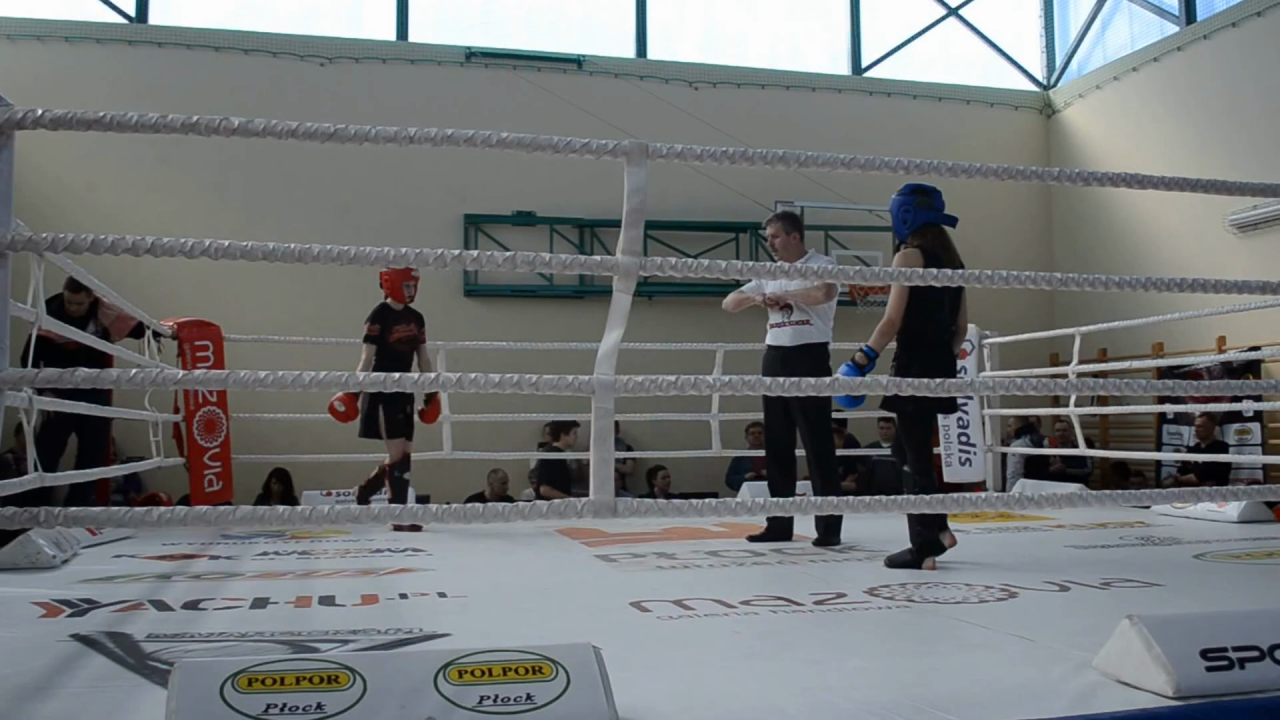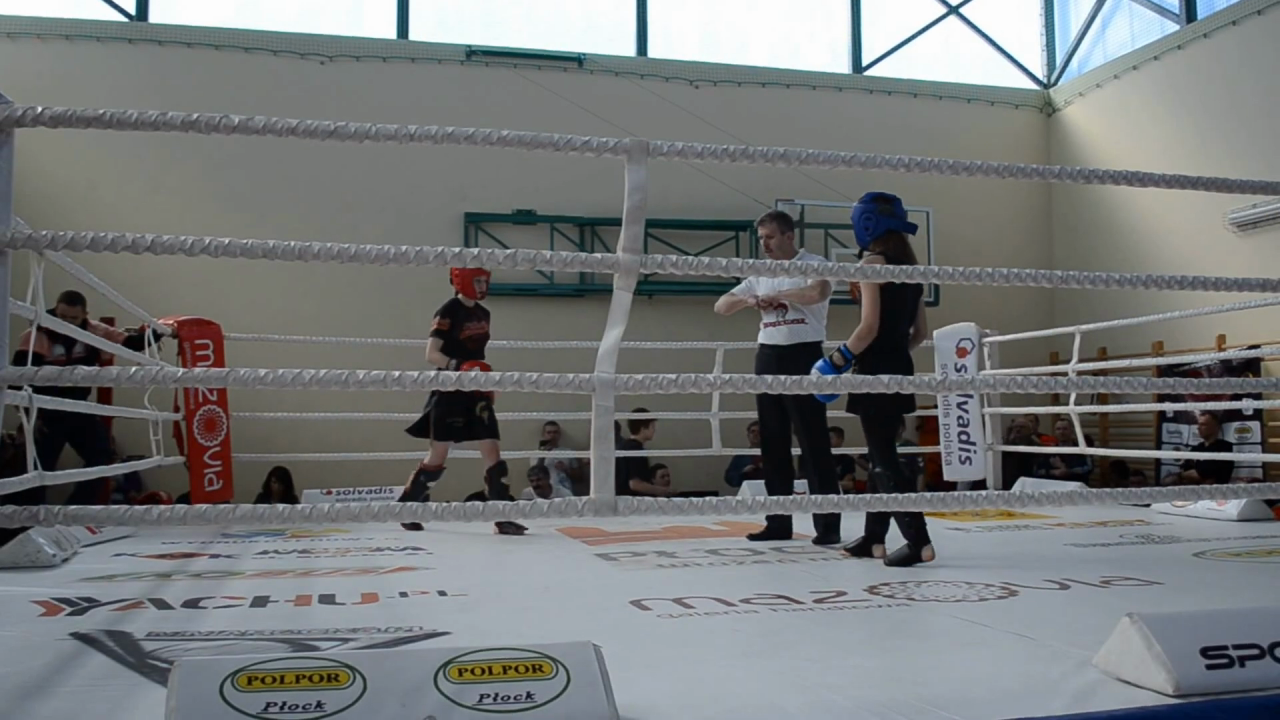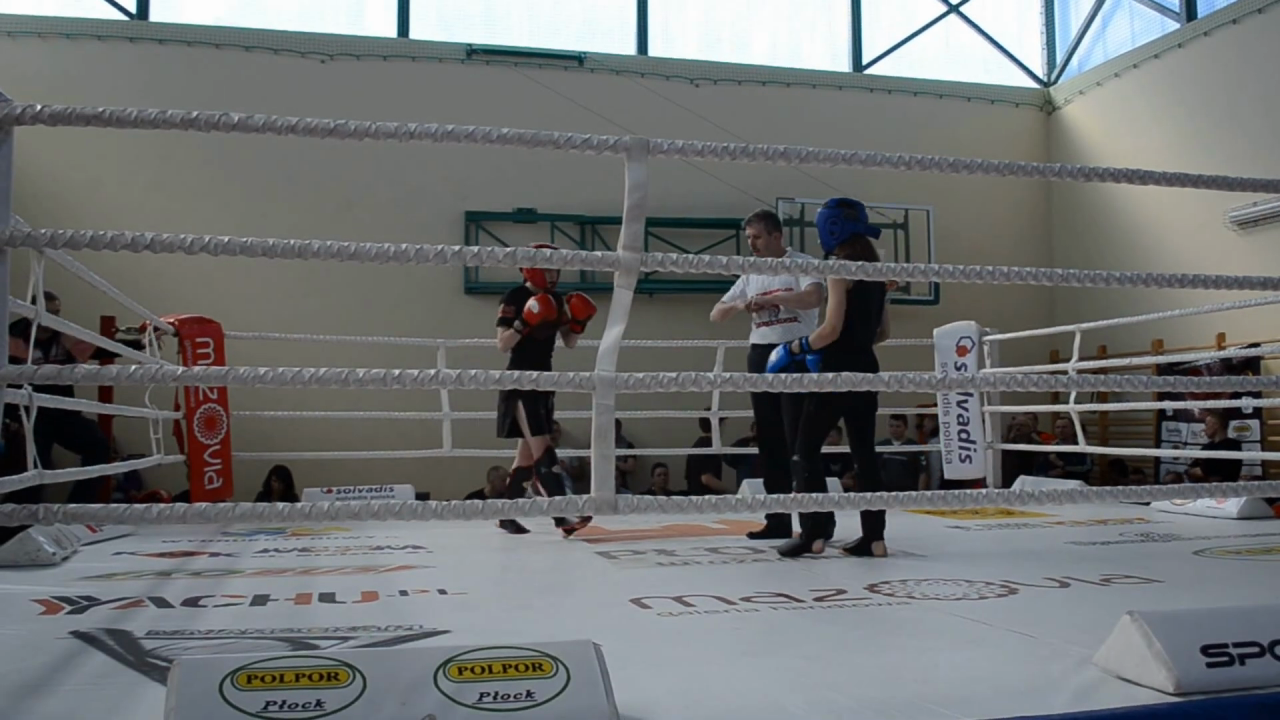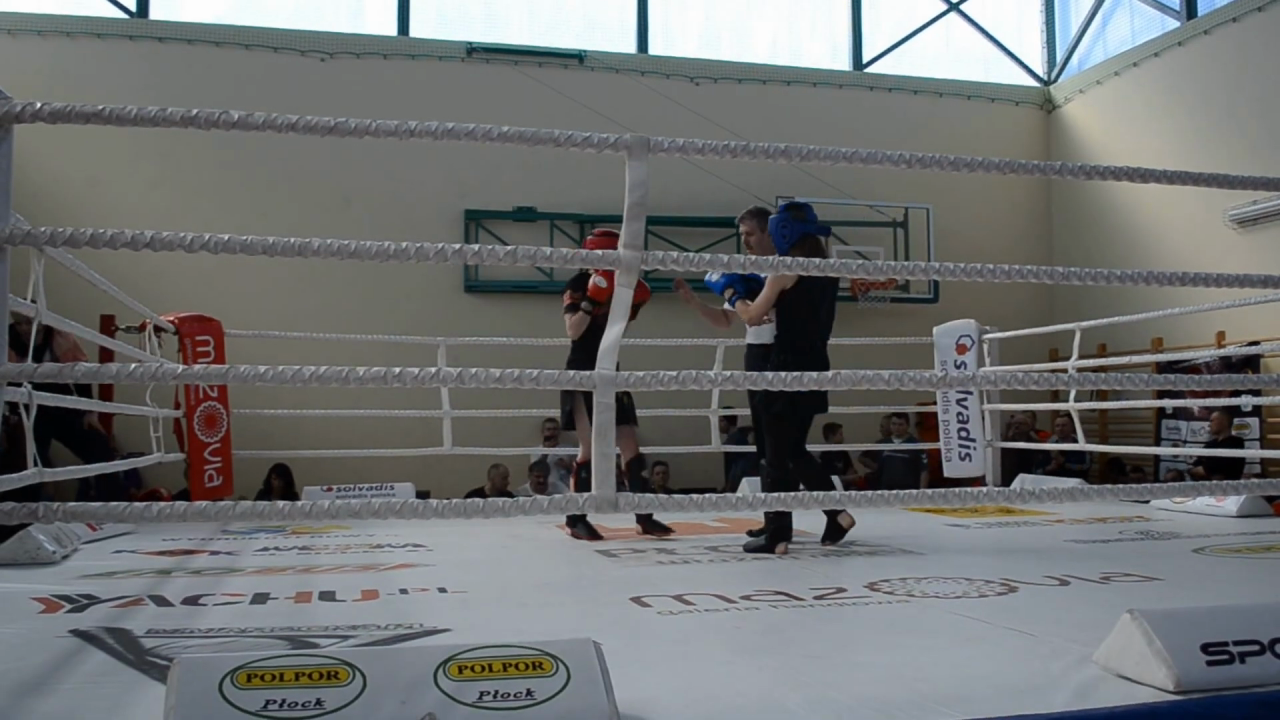
dt=0.4s
person 1, frame 1
left shoulder: (910, 255)
right shoulder: (951, 260)
left elbow: (892, 322)
right elbow: (958, 328)
left wrist: (859, 361)
left hip: (913, 366)
right hip: (939, 365)
left knee: (914, 457)
right knee: (911, 449)
left ankle: (923, 548)
right ankle: (936, 531)
person 1, frame 2
left shoulder: (872, 262)
right shoulder: (909, 266)
left elbow: (869, 326)
right elbow: (919, 332)
left wrist: (837, 359)
left hip: (876, 368)
right hip: (900, 367)
left knee: (884, 459)
right knee: (881, 454)
left ankle: (918, 541)
right ankle: (874, 538)
person 1, frame 3
left shoulder: (840, 267)
right shoulder: (874, 269)
left elbow: (832, 328)
right elbow: (882, 332)
left wrist: (797, 347)
left hip: (839, 370)
right hip: (866, 369)
left knee: (806, 450)
right knee: (864, 454)
left ankle: (814, 533)
right ankle: (873, 536)
person 1, frame 4
left shoulder: (786, 269)
right shoulder: (827, 271)
left elbow: (752, 317)
left wrist: (730, 292)
left hip: (788, 367)
right hip: (816, 366)
left knee: (778, 454)
right knee: (796, 451)
left ankle: (776, 536)
right ankle: (838, 513)
person 2, frame 1
left shoulder: (821, 265)
right shoulder: (770, 274)
left elbow: (825, 294)
right elbow: (729, 303)
left wrist: (784, 294)
right wrist: (755, 298)
left hip: (808, 358)
right hip: (774, 359)
left knee: (818, 444)
right knee: (776, 446)
left ankle: (829, 526)
right ankle: (780, 523)
person 2, frame 2
left shoulder: (813, 264)
right shoulder: (760, 274)
left elbow: (817, 293)
right elbow: (721, 307)
left wrist: (776, 296)
right wrist: (748, 300)
left hip: (802, 357)
right hip: (767, 358)
left knee: (814, 443)
right knee: (772, 445)
left ankle: (827, 524)
right ankle: (779, 521)
person 2, frame 3
left shoulder: (802, 264)
right shoulder: (750, 276)
left elbow: (815, 297)
right elbow: (715, 316)
left wrist: (772, 299)
right wrist: (738, 305)
right hip: (760, 358)
left knee: (798, 439)
right knee: (769, 442)
right ankle: (778, 519)
person 2, frame 4
right shoulder: (750, 273)
right elbow: (723, 321)
left wrist: (749, 297)
right wrist: (692, 299)
right hip: (756, 357)
right knee: (766, 438)
person 3, frame 1
left shoulder: (416, 318)
right shoulder: (378, 316)
left elbow: (423, 357)
right elbow: (368, 358)
left wrist: (431, 391)
right wrist: (352, 390)
left hip: (405, 391)
right hip: (382, 391)
left knee: (401, 456)
right knee: (398, 456)
left ankle: (362, 496)
person 3, frame 2
left shoulder: (483, 314)
right shoulder: (448, 311)
right elbow: (431, 354)
right wrist: (459, 367)
left hip: (477, 393)
right hip: (450, 391)
left knee: (493, 456)
right knee: (437, 459)
left ankle: (504, 518)
person 3, frame 3
left shoulder: (556, 300)
right shoulder: (514, 298)
left elbow: (569, 341)
right elbow: (502, 344)
left wrist: (580, 321)
right wrist: (523, 321)
left knee: (528, 454)
right knee: (543, 450)
left ankle: (505, 514)
right ankle: (562, 517)
person 3, frame 4
left shoulder: (617, 285)
right shoulder: (577, 285)
right elbow: (573, 331)
left wrist: (633, 307)
right wrist: (593, 301)
right hip: (583, 372)
left knee: (630, 446)
right knee: (590, 448)
left ankle: (644, 517)
right ankle: (575, 520)
person 4, frame 1
left shoulder: (106, 314)
right shoulder: (50, 318)
left elbow: (140, 328)
right elbow: (29, 358)
right wrist: (43, 390)
left hip: (97, 395)
right hip: (61, 395)
left knee: (94, 454)
right knee: (47, 452)
left ankle: (78, 508)
right ankle: (32, 508)
person 4, frame 2
left shoulder: (94, 332)
right shoulder: (36, 336)
left elbow: (131, 342)
left wrist: (160, 332)
left hip: (79, 411)
right hip: (47, 414)
left knee: (101, 456)
right knee: (39, 468)
person 4, frame 3
left shoulder: (68, 338)
right shoulder: (14, 343)
left elbow: (106, 349)
left wrist: (143, 343)
right wrist: (14, 420)
left hip: (65, 413)
right hip: (32, 417)
left knee: (99, 446)
left ankle: (79, 507)
person 4, frame 4
left shoulder: (62, 339)
right shoulder: (8, 347)
left wrist: (89, 411)
left hip: (63, 410)
left knee: (98, 444)
left ankle: (115, 503)
